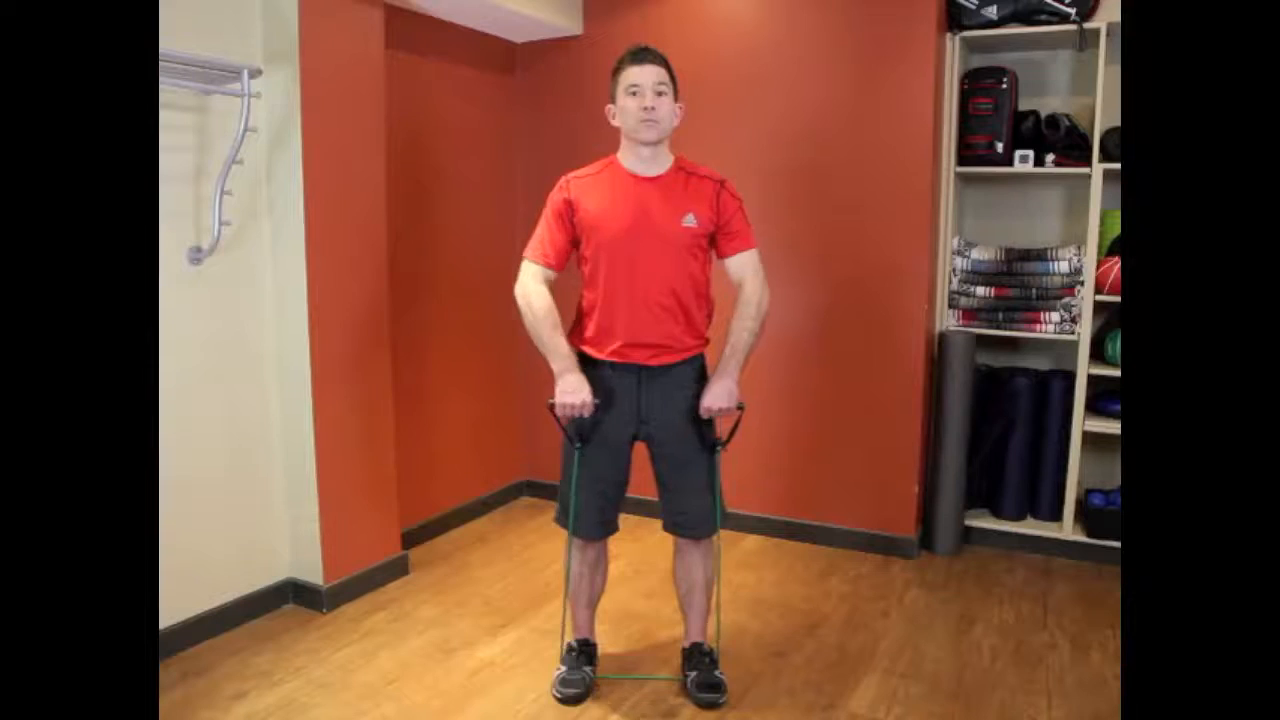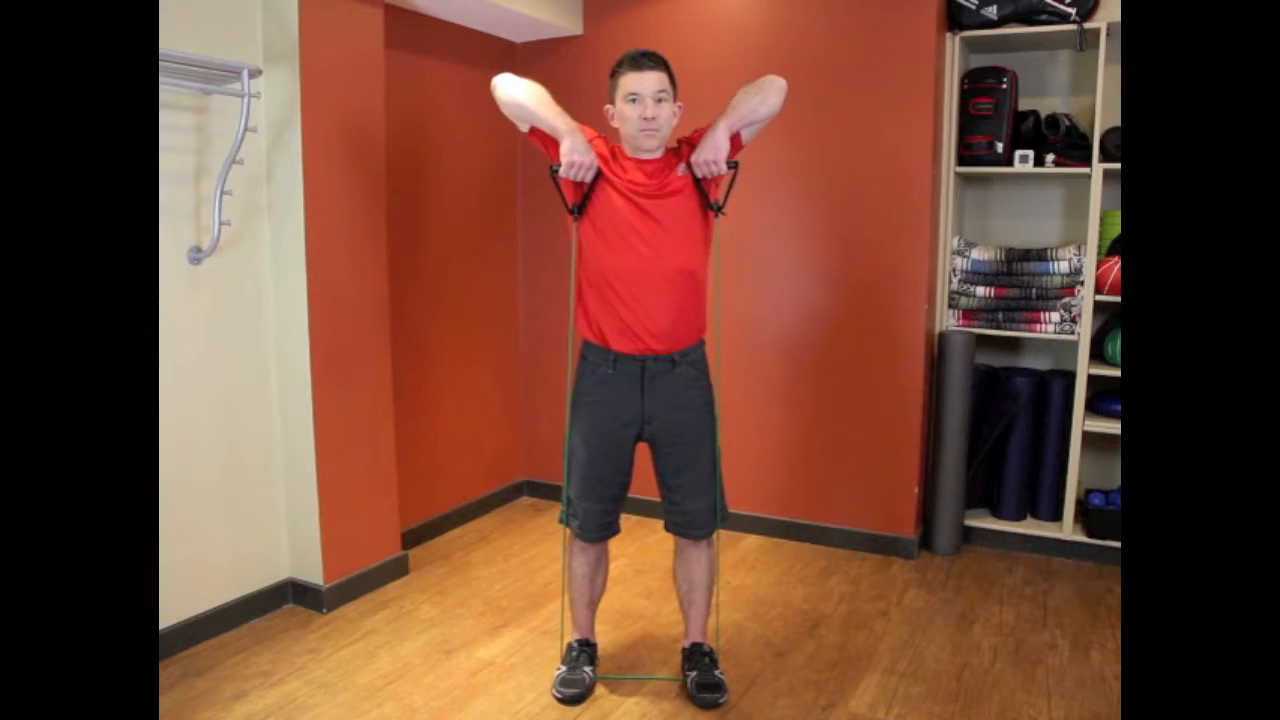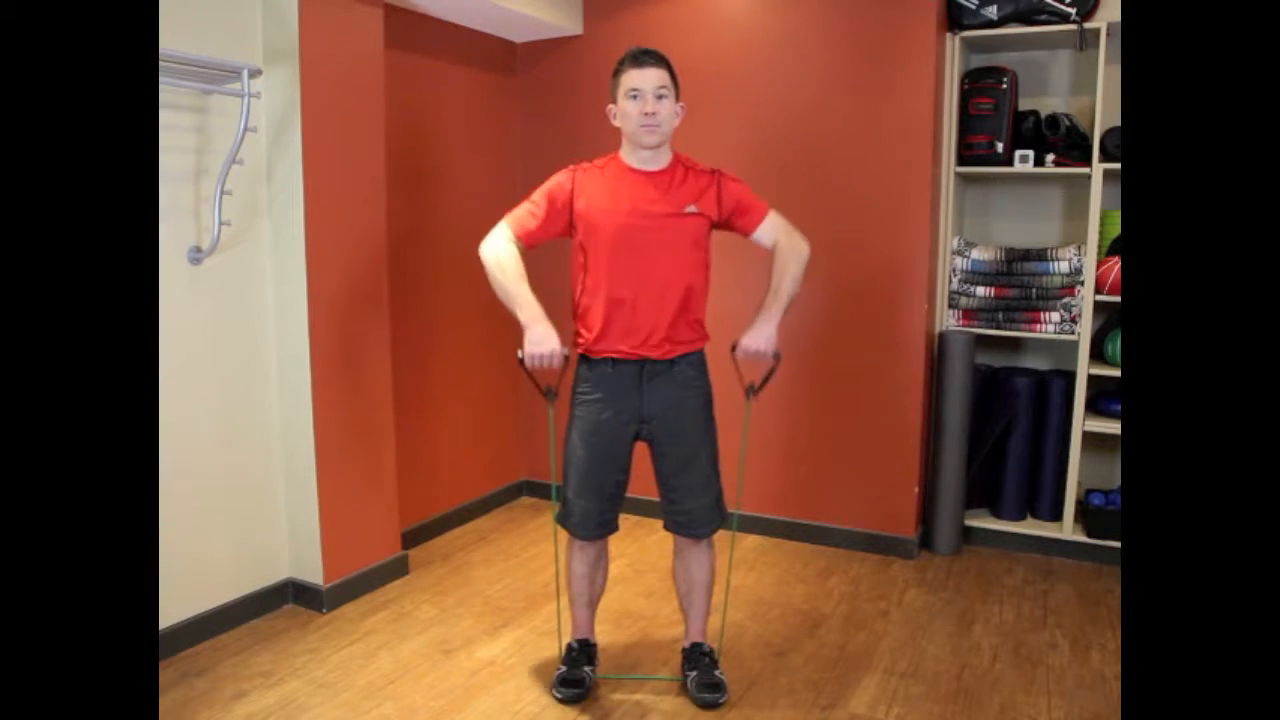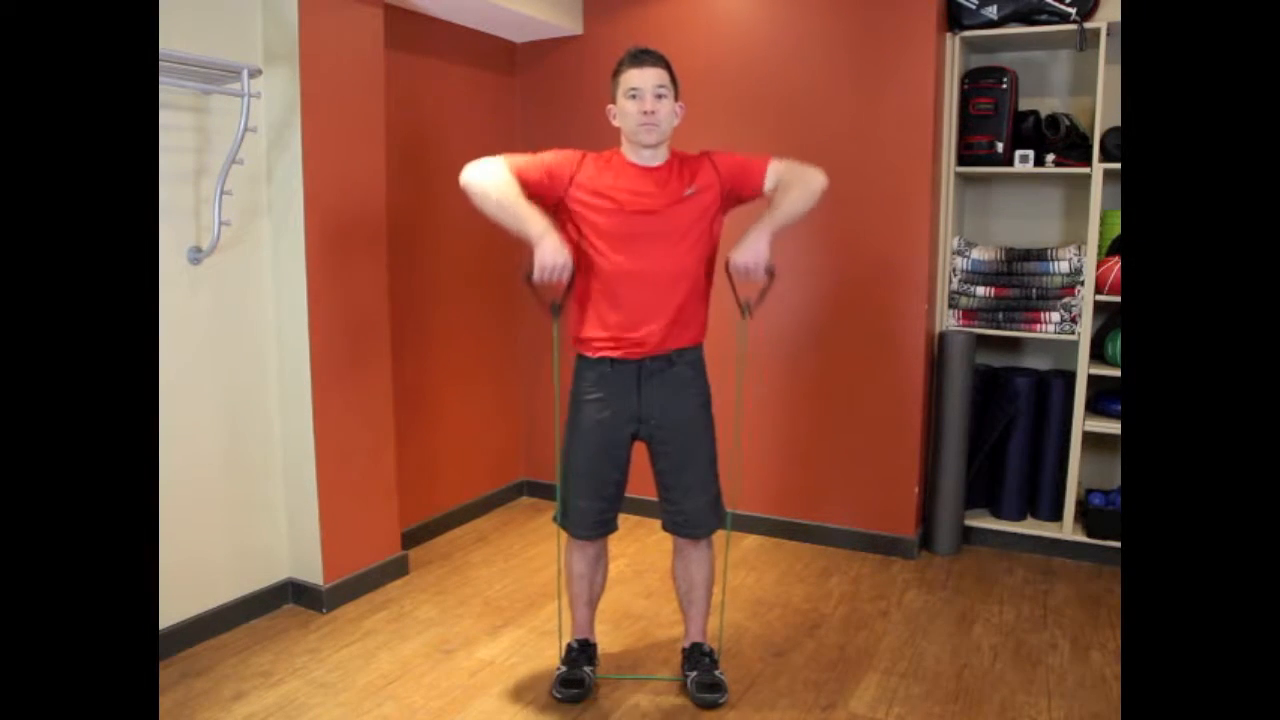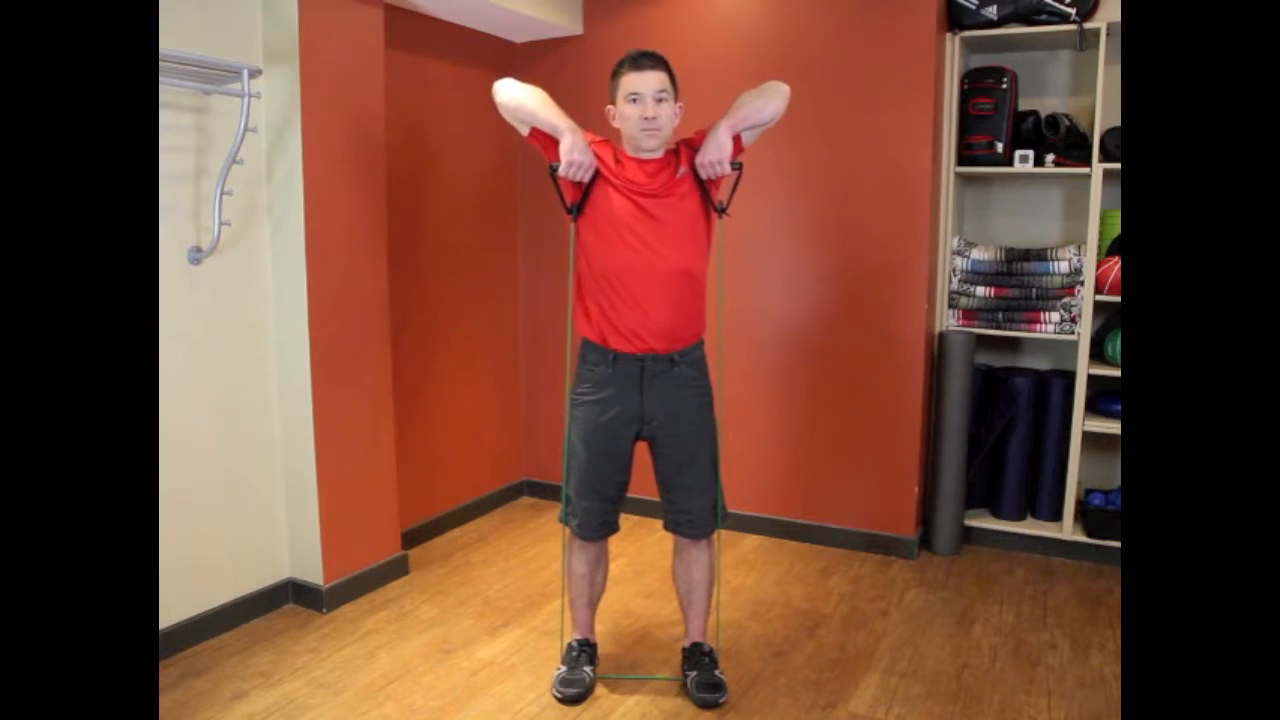
dt=1s
person 1, frame 1
left shoulder: (712, 193)
right shoulder: (575, 190)
left elbow: (752, 287)
right elbow: (531, 286)
left wrist: (727, 375)
right wrist: (566, 372)
left hip: (683, 380)
right hip: (599, 379)
left knee: (695, 525)
right knee: (587, 525)
left ankle: (697, 649)
right ankle: (581, 646)
person 1, frame 2
left shoulder: (696, 162)
right shoulder: (590, 162)
left elbow: (773, 88)
right elbow: (506, 86)
left wrist: (719, 132)
right wrist: (568, 135)
left hip: (682, 372)
right hip: (605, 371)
left knee: (695, 523)
right knee: (588, 522)
left ankle: (697, 648)
right ankle: (582, 645)
person 1, frame 3
left shoulder: (711, 187)
right shoulder: (577, 185)
left elbow: (792, 242)
right elbow: (496, 245)
left wrist: (770, 318)
right wrist: (532, 322)
left hip: (681, 376)
right hip: (601, 377)
left knee: (695, 523)
right knee: (586, 523)
left ankle: (697, 650)
right ankle: (581, 646)
person 1, frame 4
left shoulder: (711, 174)
right shoulder: (575, 173)
left elbow: (809, 180)
right elbow: (478, 175)
left wrist: (762, 232)
right wrist: (539, 229)
left hip: (679, 375)
right hip: (600, 376)
left knee: (694, 524)
right knee: (585, 523)
left ankle: (697, 650)
right ankle: (581, 646)
person 1, frame 5
left shoulder: (698, 163)
right shoulder: (590, 163)
left elbow: (777, 94)
right elbow: (507, 92)
left wrist: (722, 132)
right wrist: (567, 134)
left hip: (682, 371)
right hip: (603, 371)
left knee: (695, 522)
right knee: (588, 521)
left ankle: (697, 650)
right ankle: (581, 645)
